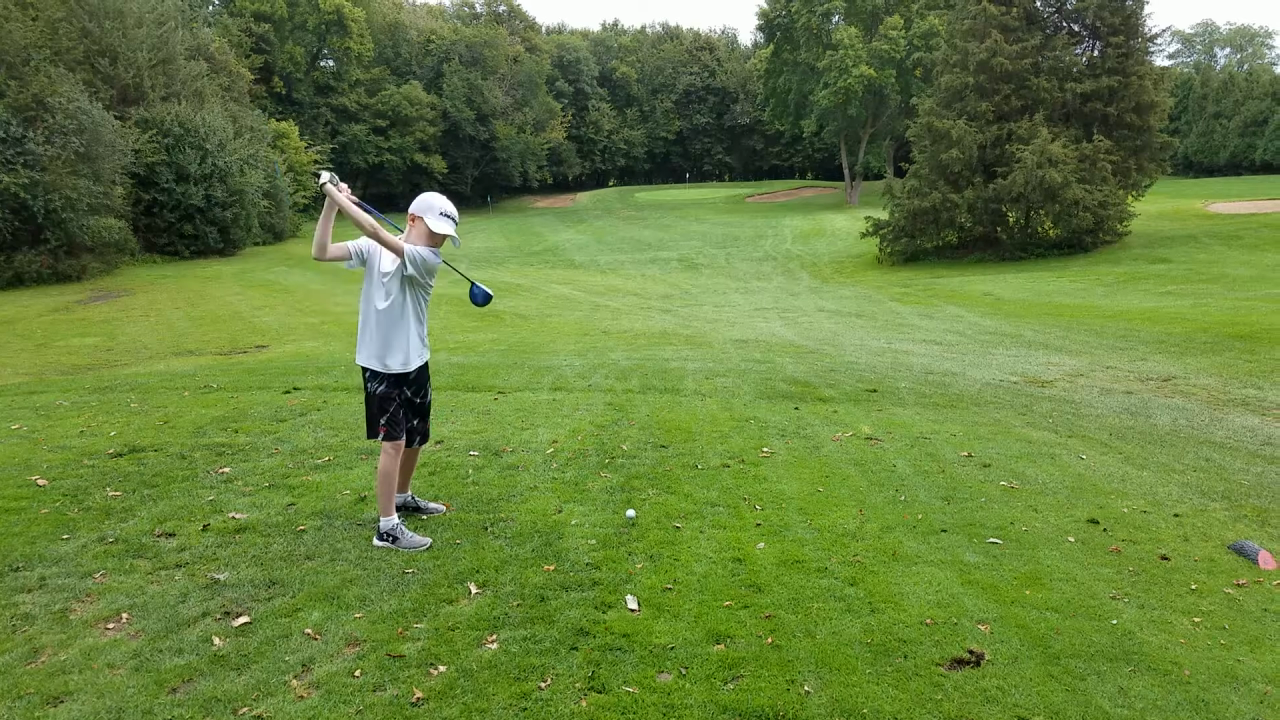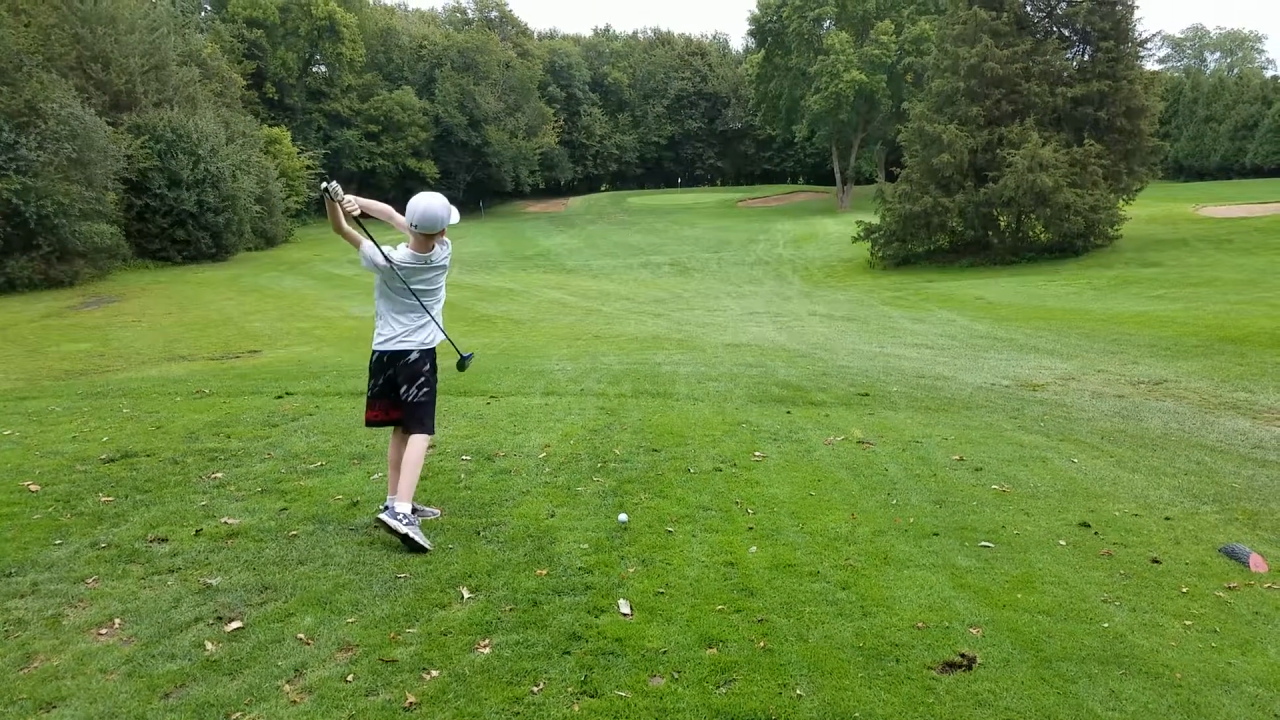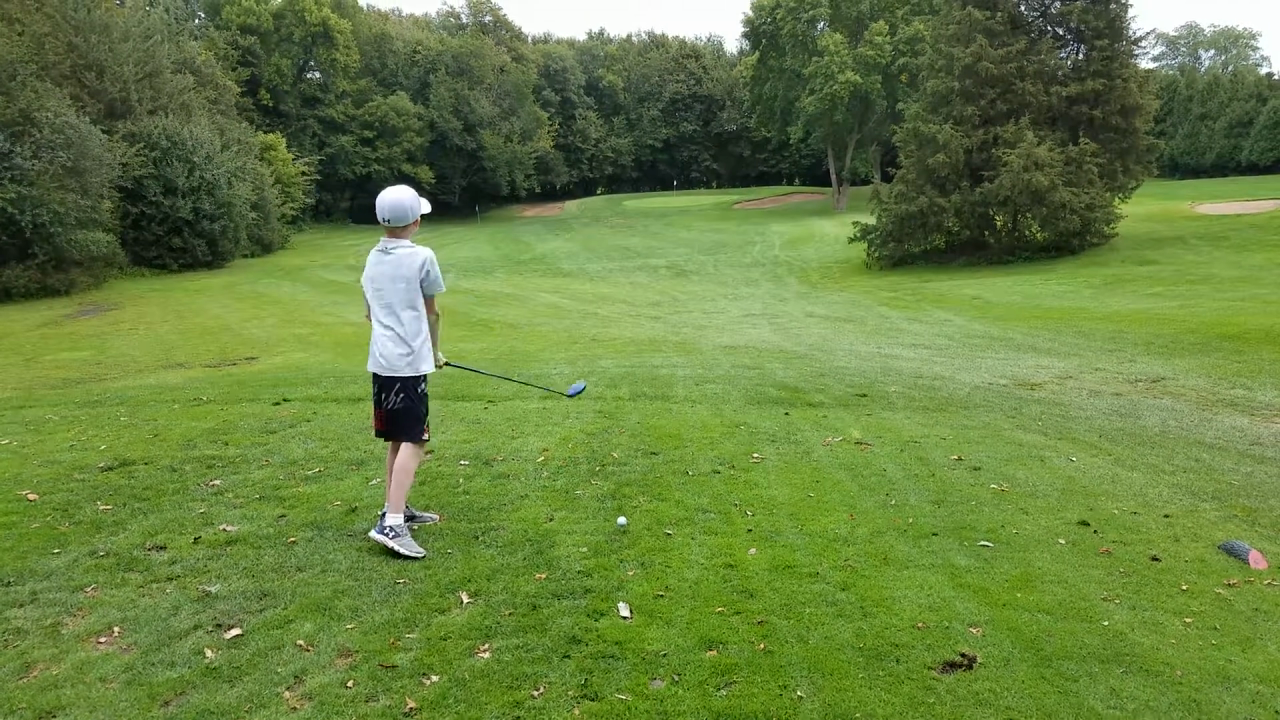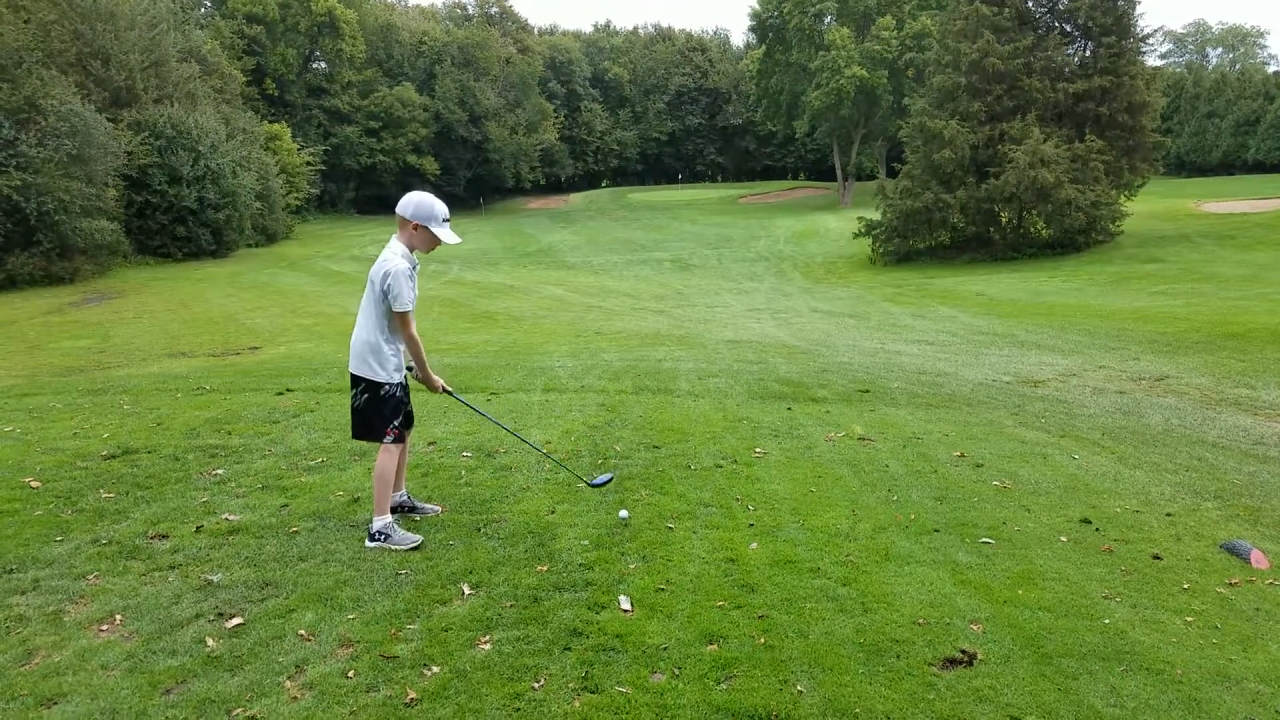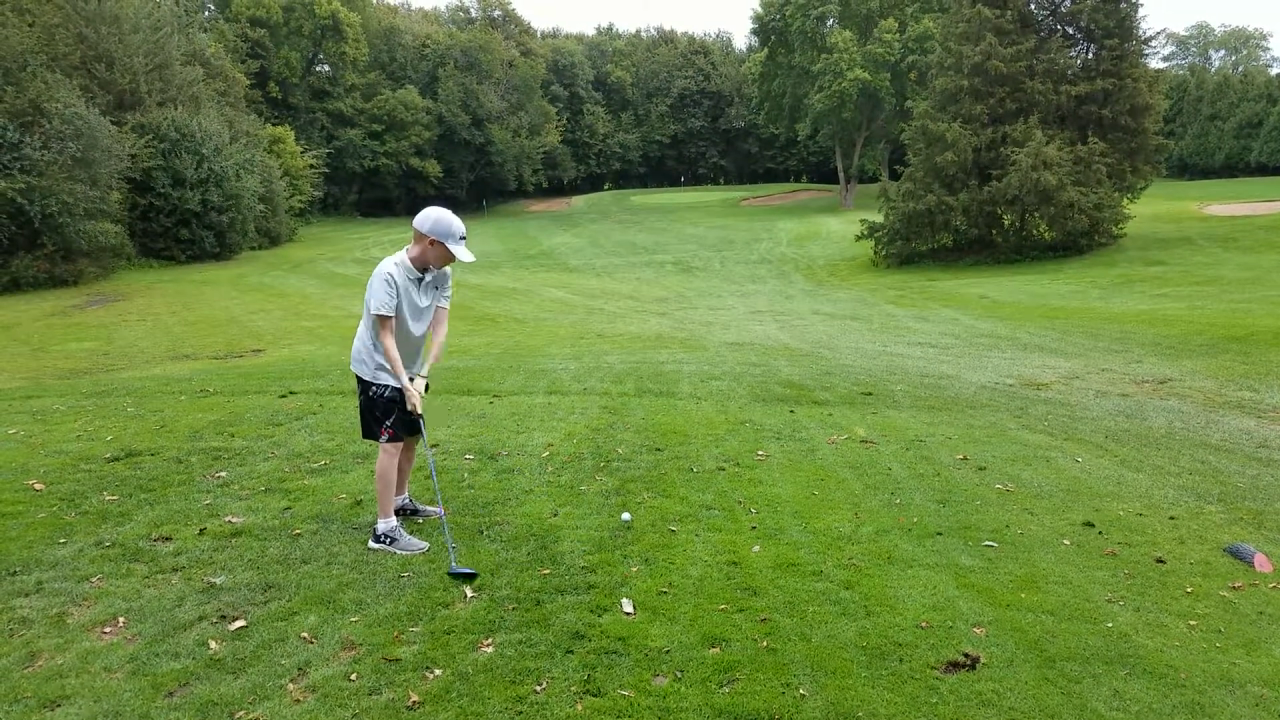
dt=1s
person 1, frame 1
left shoulder: (428, 261)
right shoulder: (372, 249)
left elbow: (375, 231)
right elbow: (321, 253)
left wrist: (338, 197)
right wrist: (330, 203)
left hip: (413, 364)
right hip: (378, 364)
left knee: (415, 439)
right knee: (394, 442)
left ankle: (402, 497)
right ankle: (387, 526)
person 1, frame 2
left shoulder: (388, 261)
right shoulder: (444, 252)
left elbow: (341, 229)
right elbow: (394, 215)
left wrist: (335, 200)
right wrist: (355, 202)
left hip: (384, 351)
right hip: (418, 352)
left knee: (400, 427)
right knee: (419, 431)
left ankle: (396, 502)
right ankle: (401, 510)
person 1, frame 3
left shoulder: (373, 258)
right shoulder: (422, 257)
right elbow: (431, 312)
right wrist: (433, 351)
left hip: (382, 360)
right hip: (408, 363)
left knee: (398, 438)
right knee: (412, 441)
left ankle: (395, 508)
right ankle: (391, 525)
person 1, frame 4
left shoulder: (402, 258)
right shoulder: (397, 267)
right elbow: (407, 329)
left wrist: (417, 366)
right wrist: (427, 375)
left hip: (387, 360)
right hip: (376, 364)
left knee: (403, 429)
right knee: (390, 440)
left ankle: (398, 497)
right ankle: (380, 527)
person 1, frame 5
left shoulder: (441, 275)
right shoulder: (388, 272)
left elbow: (440, 326)
right elbow: (385, 335)
left wrist: (423, 375)
right wrist: (405, 382)
left hip: (408, 369)
right hip: (380, 367)
left knee: (411, 435)
right knee: (391, 442)
left ankle: (400, 500)
right ankle: (385, 528)
